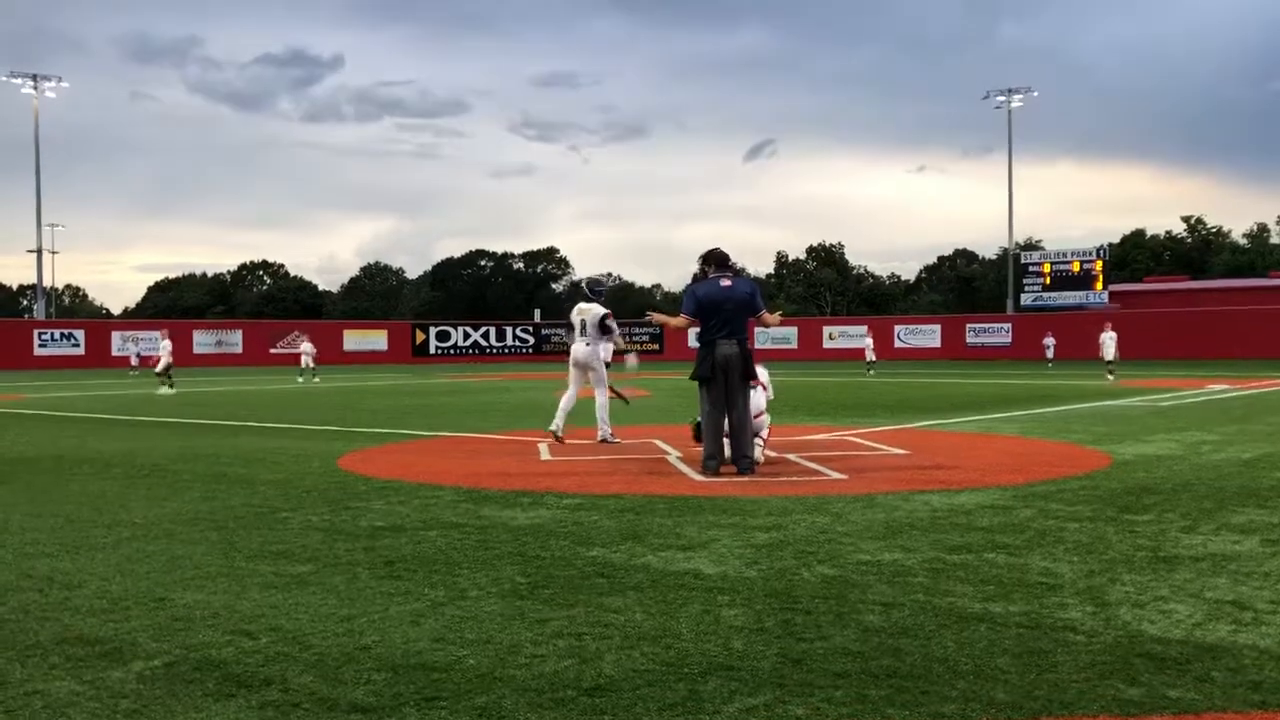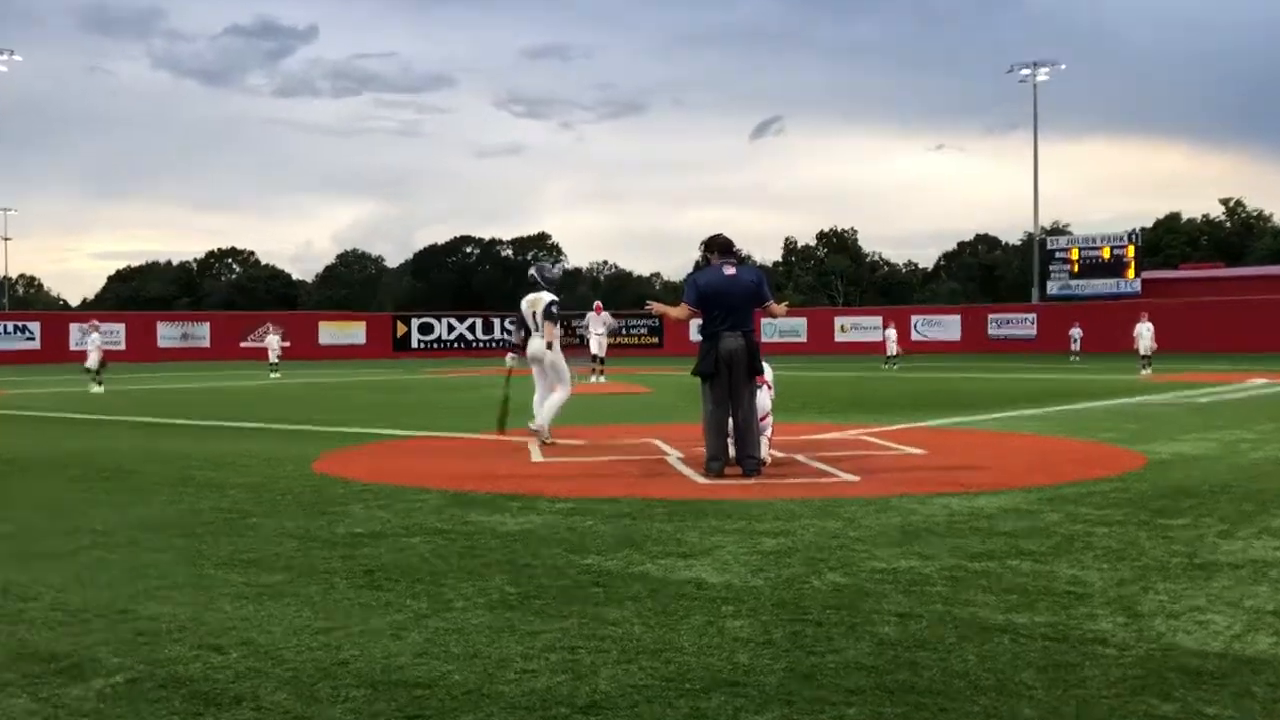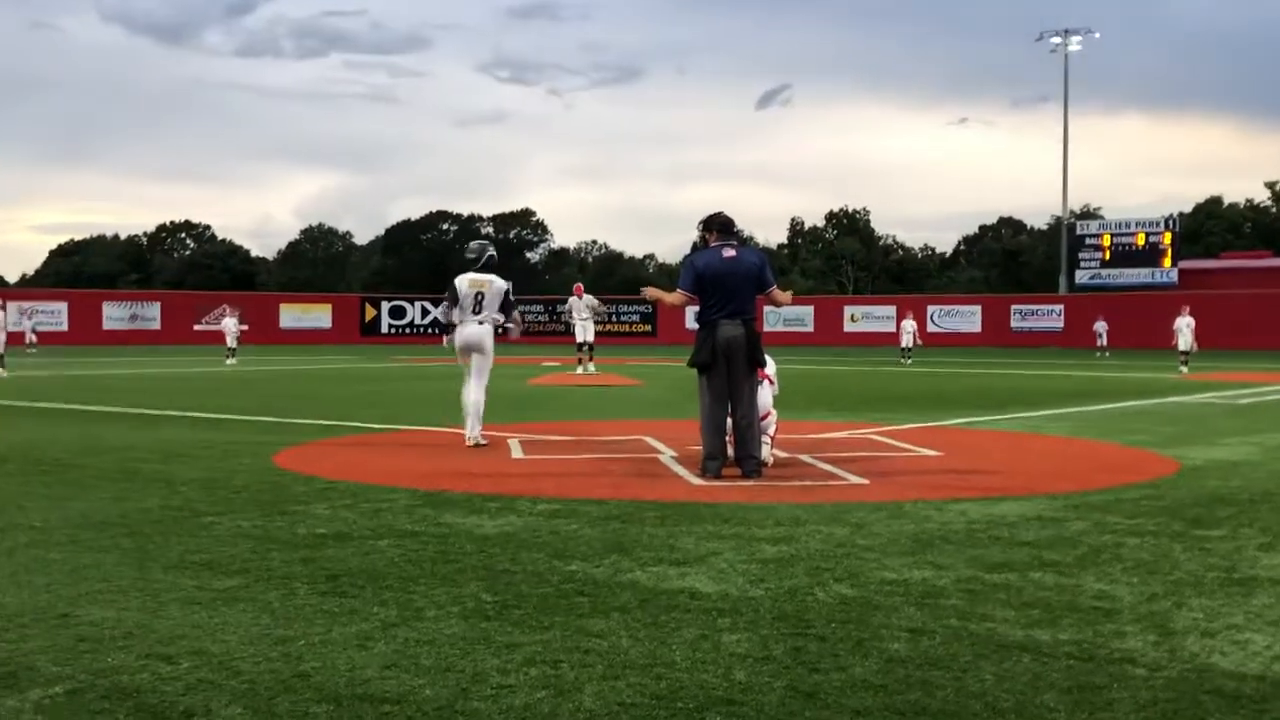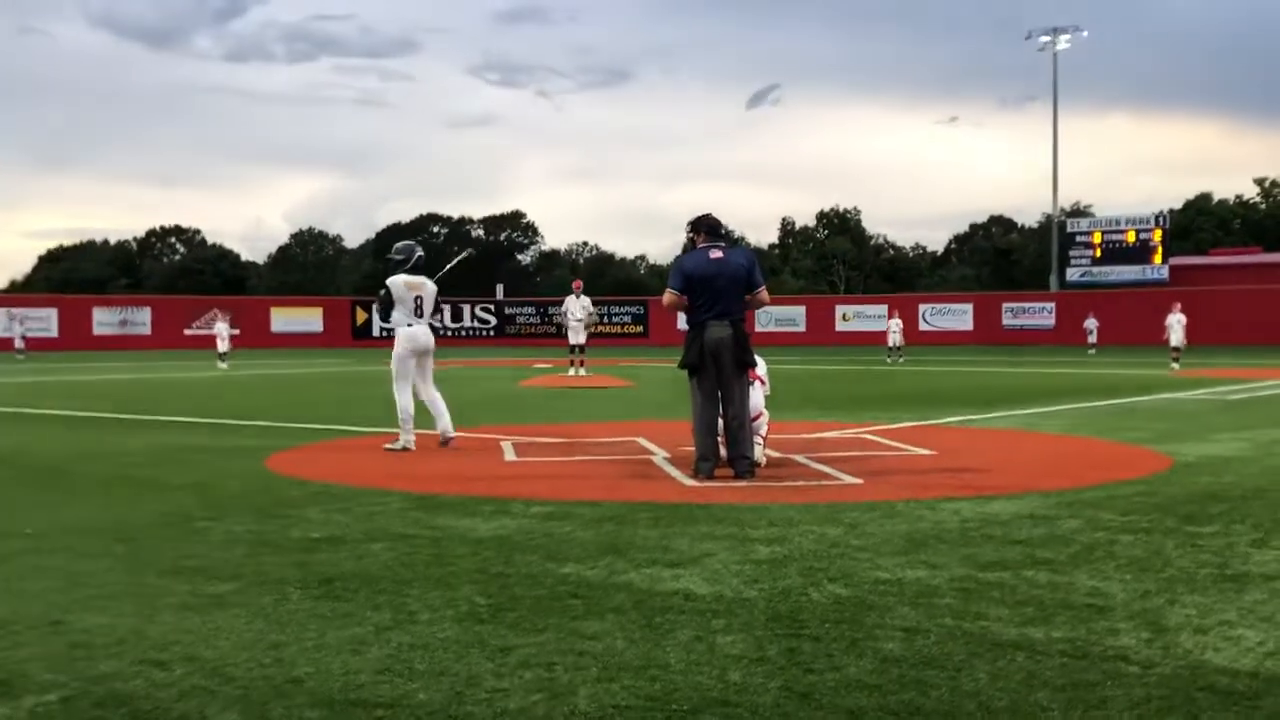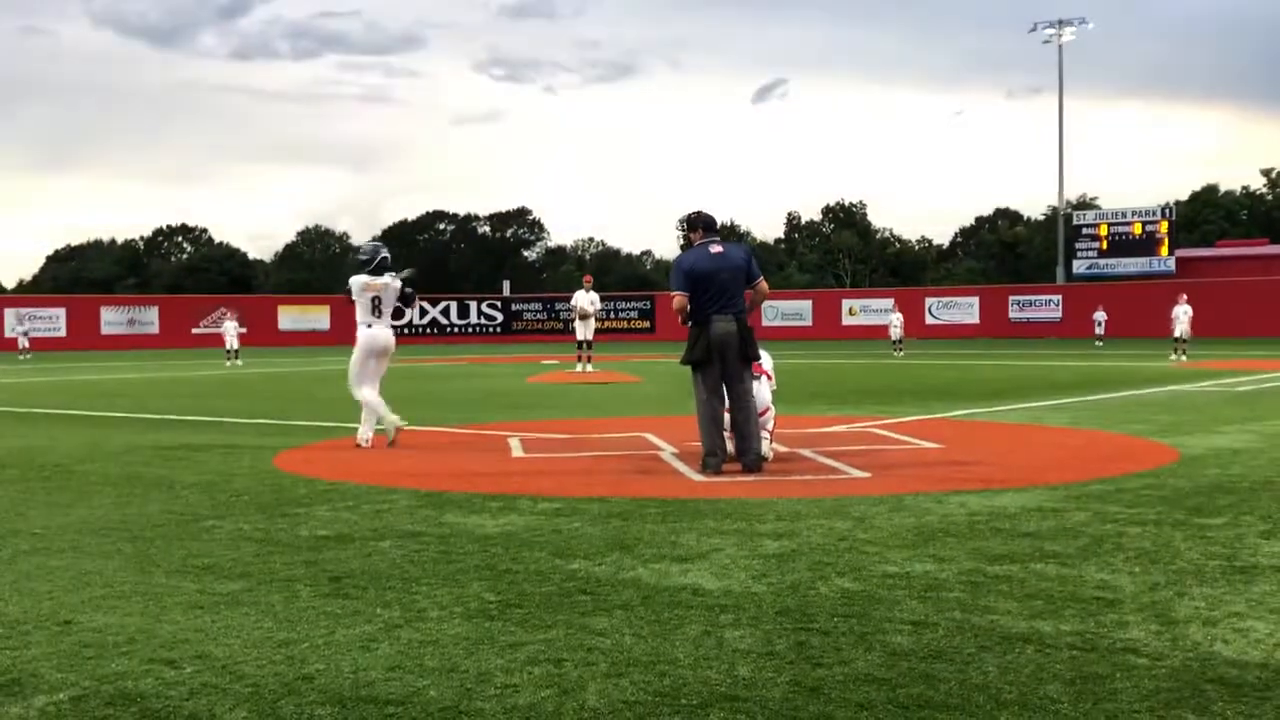
dt=0.5s
person 1, frame 1
left shoulder: (697, 289)
right shoulder: (748, 285)
left elbow: (683, 323)
right elbow: (766, 320)
left wrist: (663, 319)
right wrist: (775, 320)
left hip: (711, 354)
right hip: (738, 352)
left knee: (712, 409)
right knee: (740, 409)
left ankle: (712, 462)
right ankle: (744, 462)
person 1, frame 2
left shoulder: (700, 278)
right shoulder: (754, 274)
left elbow: (684, 314)
right elbow: (773, 311)
left wrist: (663, 309)
right wrist: (782, 310)
left hip: (715, 347)
right hip: (744, 345)
left knee: (715, 407)
right knee: (746, 406)
left ankle: (715, 463)
right ankle: (750, 463)
person 1, frame 3
left shoulder: (697, 260)
right shoulder: (756, 257)
left elbow: (680, 300)
right elbow: (776, 298)
left wrist: (658, 294)
right wrist: (787, 299)
left hip: (712, 336)
right hip: (744, 335)
left knee: (713, 402)
right knee: (746, 402)
left ankle: (712, 464)
right ankle: (750, 464)
person 1, frame 4
left shoulder: (686, 262)
right shoulder: (745, 257)
left elbow: (669, 301)
right elbow: (763, 299)
left wrist: (690, 307)
left hip: (702, 337)
right hip: (733, 336)
left knee: (704, 403)
right knee: (737, 403)
left ankle: (705, 465)
right ankle: (743, 465)
person 1, frame 5
left shoulder: (686, 260)
right shoulder: (742, 252)
left elbow: (679, 304)
right elbow: (762, 290)
left wrist: (685, 318)
left hip: (705, 333)
right hip: (737, 329)
left knee: (709, 398)
right knee: (742, 397)
left ankle: (713, 460)
right ankle: (751, 458)
person 2, frame 1
left shoulder: (576, 309)
right shoulder: (601, 312)
left elbow: (571, 332)
right elbow: (612, 335)
left hip: (575, 350)
right hip: (591, 351)
left knee: (572, 390)
right knee: (601, 392)
left ankle: (557, 425)
right ankle: (604, 433)
person 2, frame 2
left shoulder: (525, 301)
right shoulder: (550, 299)
left elbow: (521, 329)
right elbow: (550, 325)
left wrist: (514, 351)
right wrist: (550, 349)
left hip: (532, 347)
right hip: (548, 346)
left knee: (541, 391)
right knee: (563, 388)
left ankle: (543, 432)
right ankle: (540, 424)
person 2, frame 3
left shoulder: (460, 280)
right shoulder: (501, 284)
left elbow: (449, 309)
right elbow: (513, 314)
left wrist: (449, 331)
right wrist: (516, 327)
left hip: (463, 332)
right hip: (484, 333)
left knee: (469, 382)
right knee: (479, 384)
left ankle: (472, 427)
right ankle: (473, 435)
person 2, frame 4
left shoulder: (394, 282)
right shoulder: (431, 285)
left elbow: (381, 312)
left hip: (406, 336)
right hip: (427, 336)
left knee: (402, 388)
right knee: (427, 387)
left ankle: (406, 439)
right ankle: (446, 429)
person 2, frame 5
left shoulder: (355, 281)
right shoulder: (395, 283)
right elbow: (413, 303)
left hip: (367, 335)
right hip: (387, 337)
left knee: (360, 387)
right knee: (371, 386)
left ankle: (391, 421)
right ankle: (365, 435)
